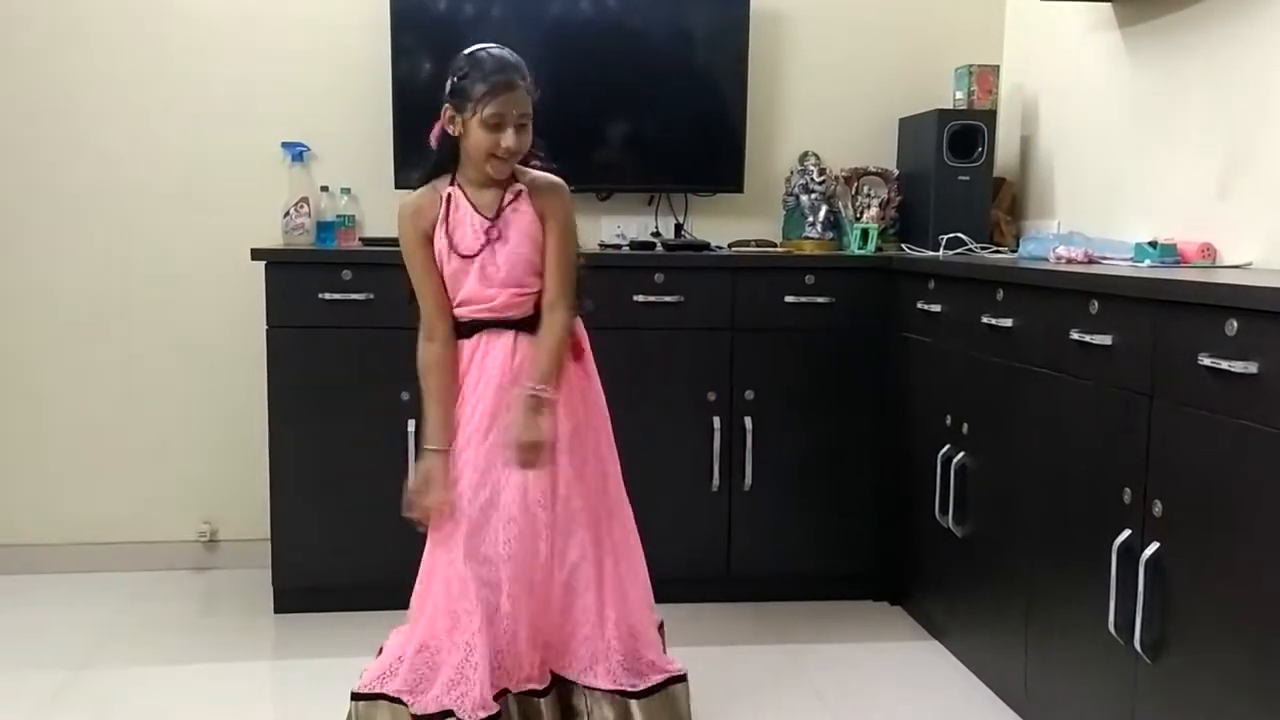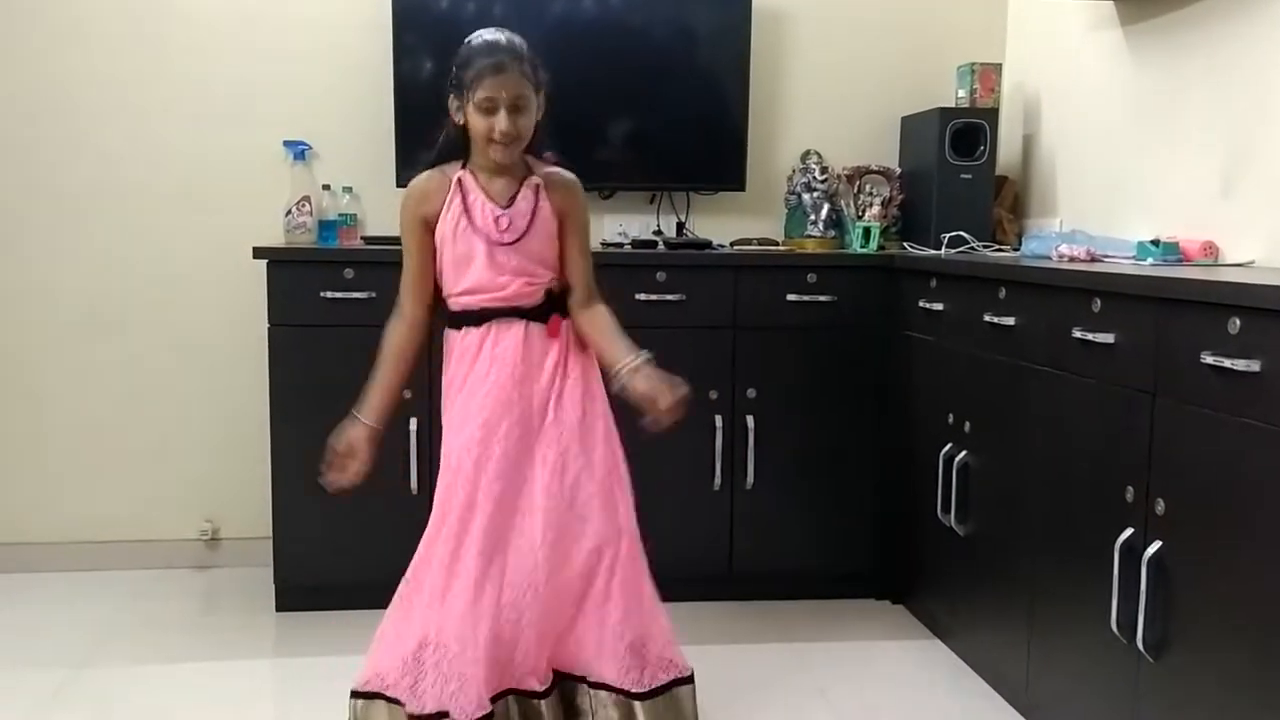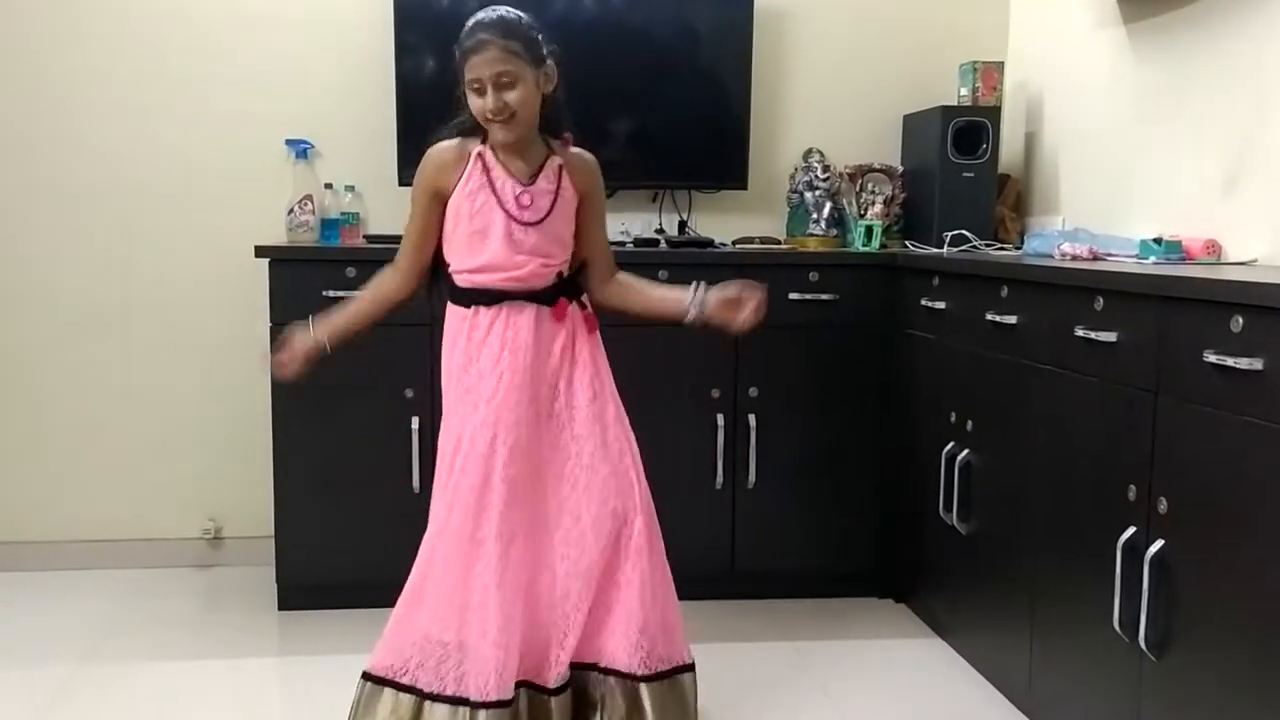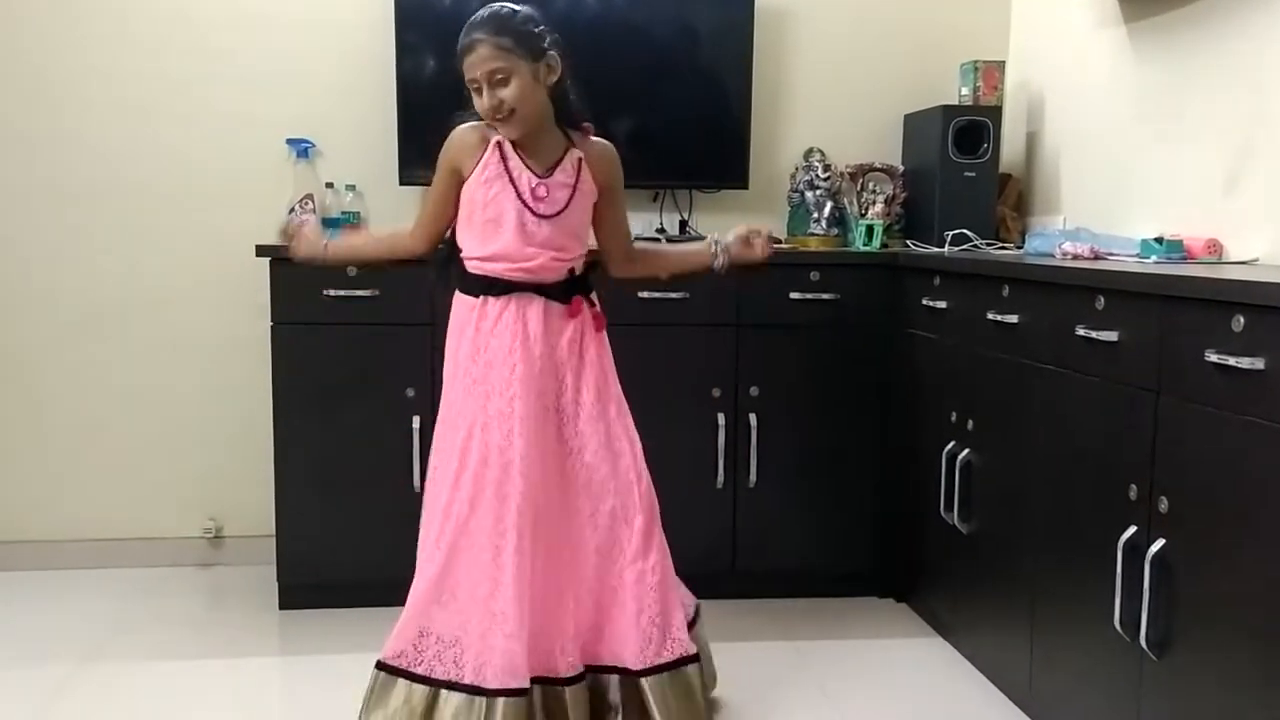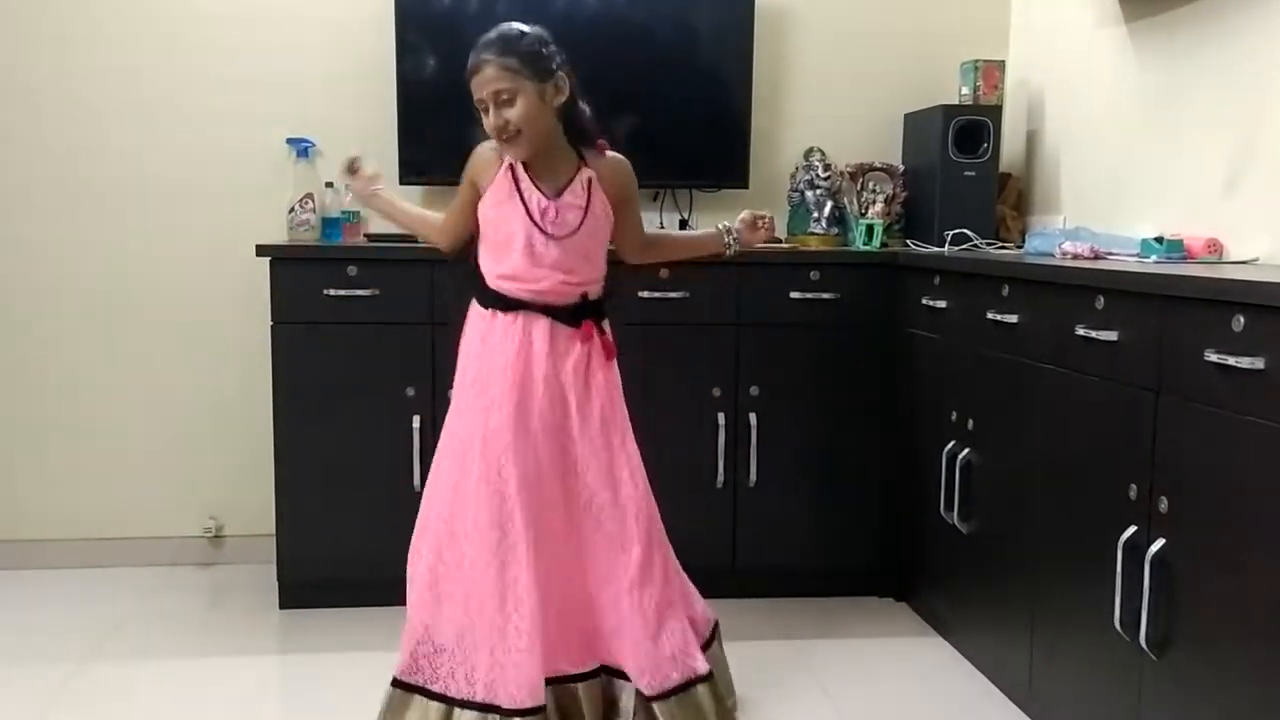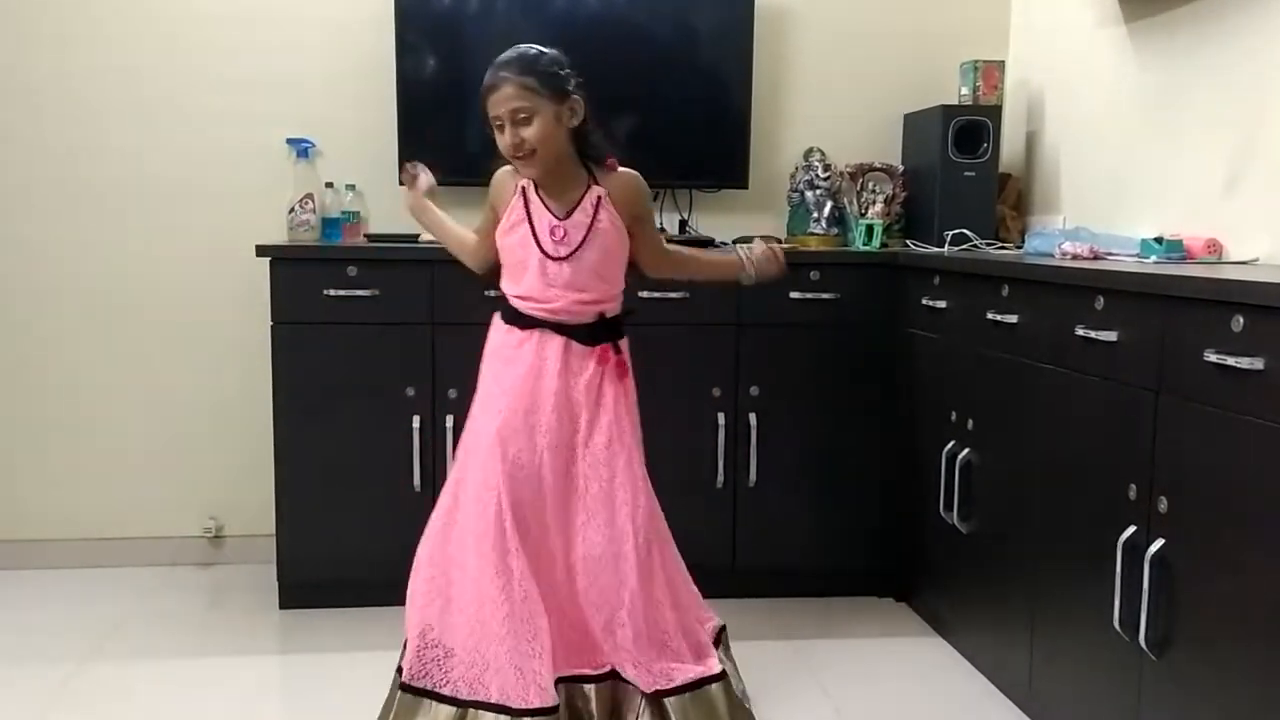
dt=0.1s
person 1, frame 1
left shoulder: (549, 195)
right shoulder: (422, 209)
left elbow: (558, 311)
right elbow: (436, 336)
left wrist: (535, 402)
right wrist: (434, 452)
left hip: (555, 380)
right hip: (481, 392)
left knee: (575, 542)
right knee: (479, 550)
person 1, frame 2
left shoulder: (561, 189)
right shoulder: (429, 193)
left elbow: (585, 301)
right elbow: (411, 315)
left wrist: (635, 371)
right wrist: (367, 420)
left hip: (560, 370)
right hip: (479, 374)
left knee: (583, 529)
right knee: (476, 539)
person 1, frame 3
left shoulder: (579, 169)
right shoulder: (445, 163)
left elbow: (603, 280)
right elbow: (406, 271)
left wrist: (700, 303)
right wrist: (321, 333)
left hip: (565, 354)
right hip: (481, 355)
left knee: (603, 512)
right knee: (484, 521)
person 1, frame 4
left shoulder: (595, 156)
right shoulder: (465, 148)
left elbow: (621, 257)
right elbow: (422, 236)
left wrist: (718, 252)
right wrist: (329, 247)
left hip: (570, 344)
right hip: (488, 343)
left knee: (611, 500)
right knee: (488, 509)
person 1, frame 5
left shoulder: (610, 172)
right shoulder: (487, 164)
left elbow: (636, 245)
right elbow: (450, 234)
left wrist: (726, 237)
right wrist: (376, 198)
left hip: (578, 361)
right hip: (499, 359)
left knee: (610, 515)
right knee: (486, 518)
person 1, frame 6
left shoulder: (622, 187)
right shoulder: (505, 187)
left elbow: (657, 258)
left wrist: (745, 265)
right wrist: (425, 210)
left hip: (597, 377)
right hip: (517, 374)
left knee: (616, 529)
right knee: (494, 525)
